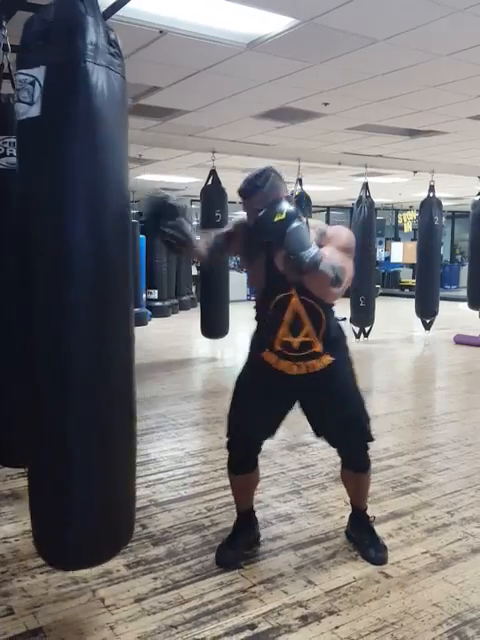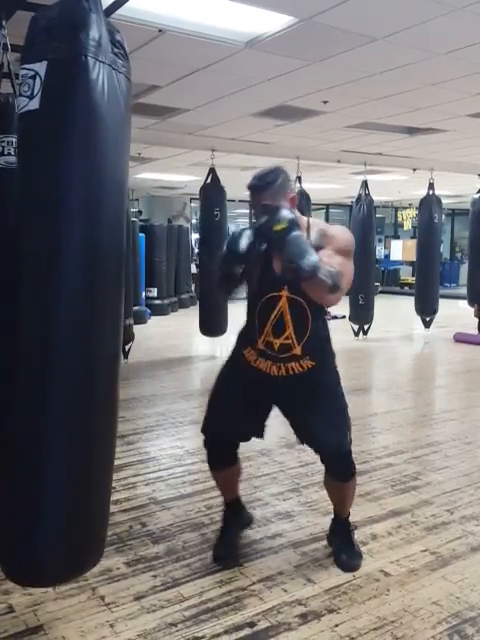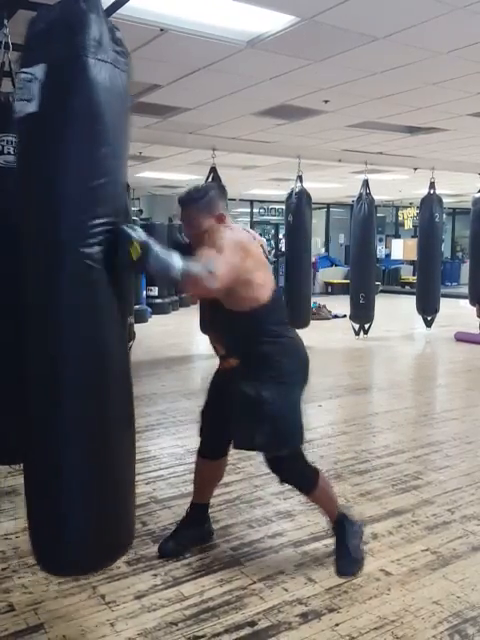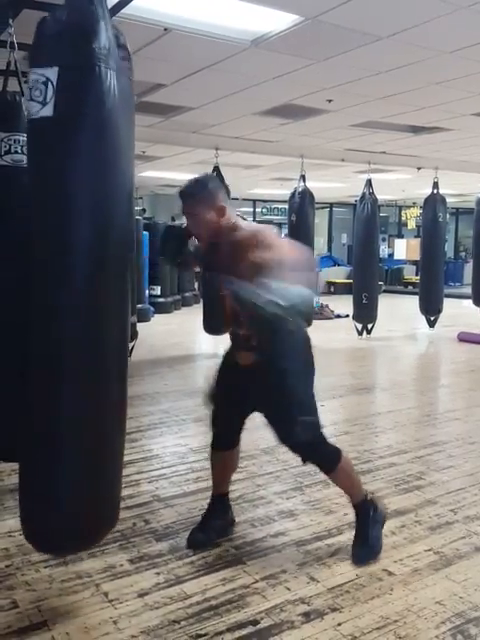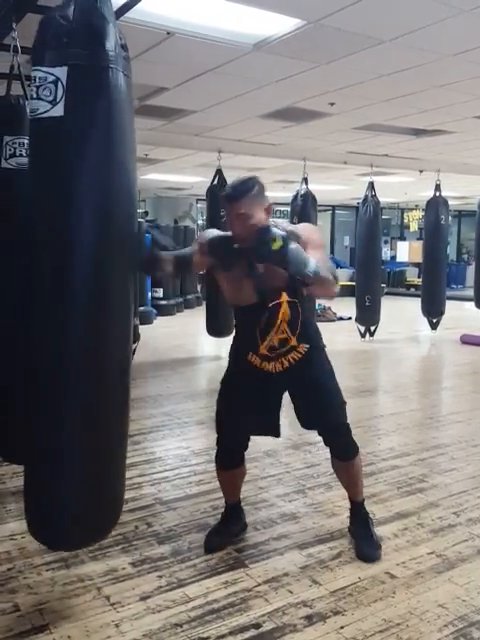
dt=0.5s
person 1, frame 1
left shoulder: (335, 237)
right shoulder: (246, 234)
left elbow: (329, 288)
right elbow: (202, 250)
left wrist: (294, 230)
left hip: (324, 360)
right hip: (265, 359)
left knee: (353, 446)
right knee: (242, 447)
left ankle: (360, 522)
right ankle: (246, 527)
person 1, frame 2
left shoulder: (333, 237)
right shoulder: (254, 238)
left elbow: (329, 294)
right elbow: (222, 286)
left wrist: (290, 237)
right wrist: (231, 260)
left hip: (309, 365)
right hip: (251, 359)
left knee: (337, 453)
right knee: (218, 440)
left ankle: (341, 528)
right ankle: (234, 514)
person 1, frame 3
left shoulder: (229, 241)
right shoulder: (223, 245)
left elbow: (200, 282)
left wrist: (147, 247)
left hip: (274, 365)
right hip: (244, 363)
left knee: (285, 461)
right knee: (212, 438)
left ankle: (345, 528)
right ankle: (197, 523)
person 1, frame 4
left shoulder: (256, 239)
right shoulder: (216, 241)
left elbow: (297, 263)
left hip: (278, 354)
right hip: (247, 351)
left knee: (306, 442)
right knee: (224, 426)
left ankle: (367, 511)
right ankle: (219, 510)
person 1, frame 5
left shoulder: (303, 236)
right shoulder: (218, 246)
left elbow: (328, 289)
right elbow: (175, 261)
left wrist: (289, 252)
right wrist: (157, 258)
left hip: (303, 355)
right hip: (250, 359)
left knee: (339, 436)
right knee: (229, 443)
left ankle: (359, 515)
right ankle: (232, 517)
